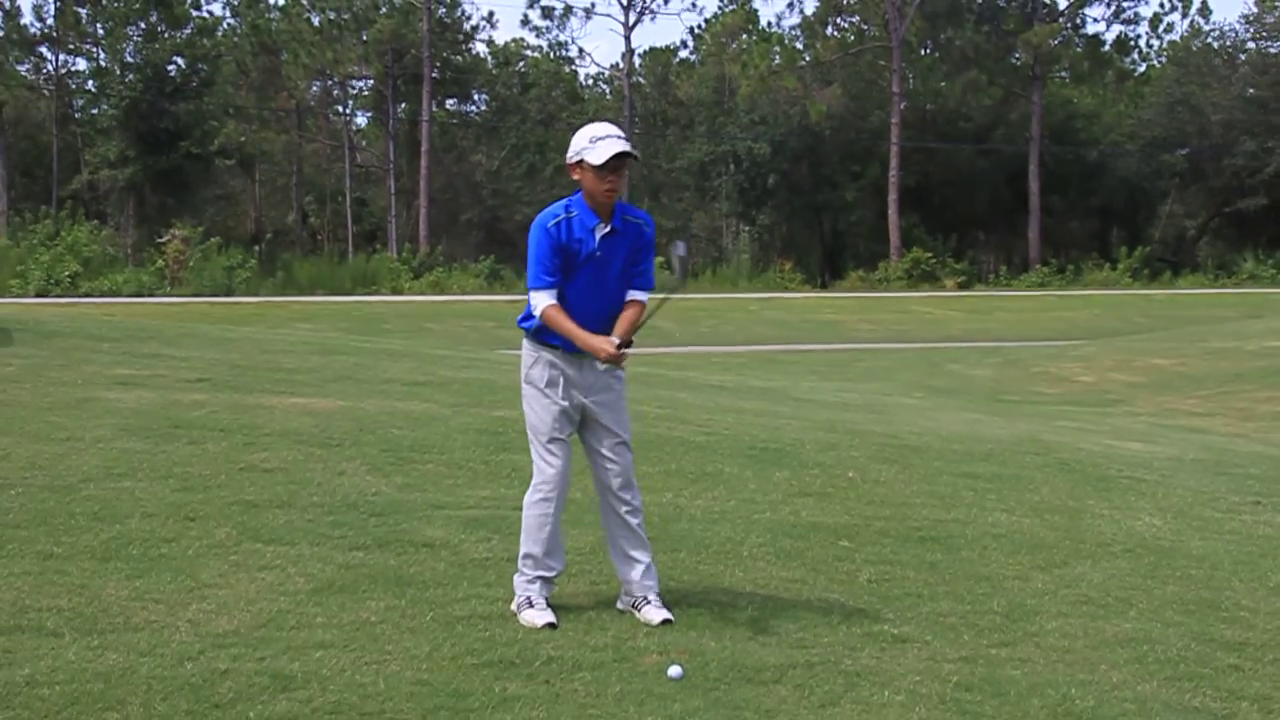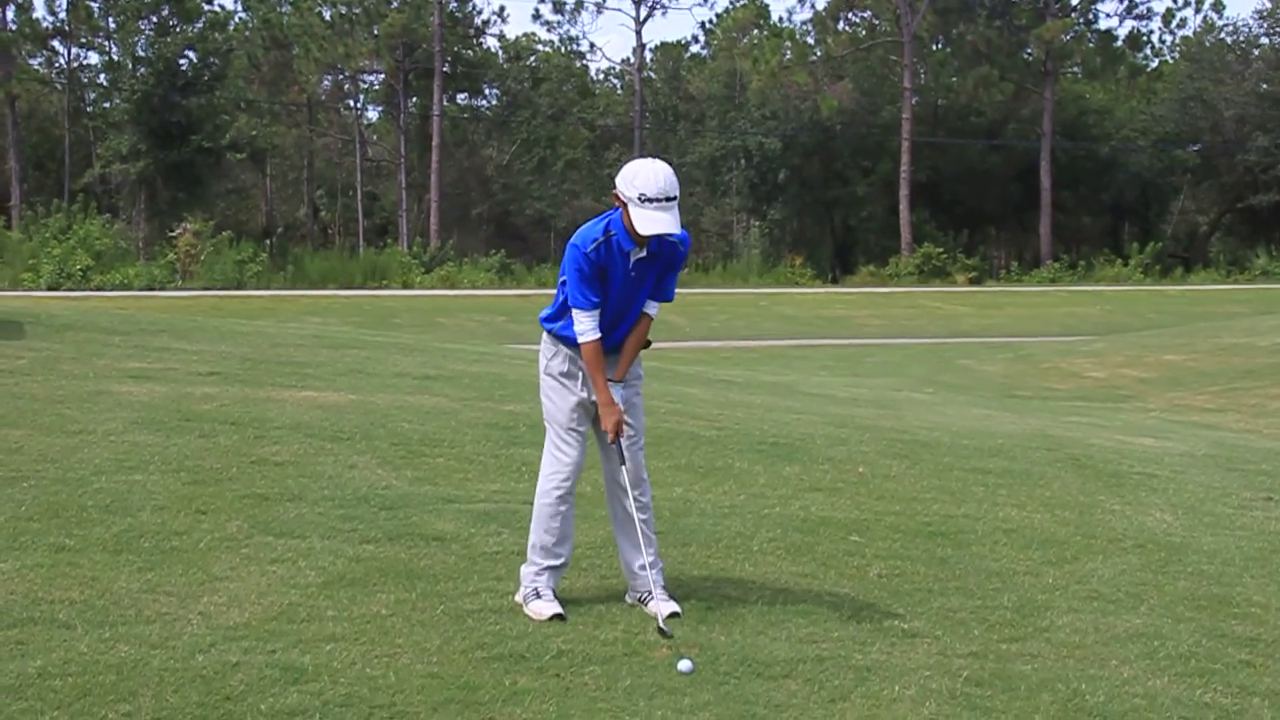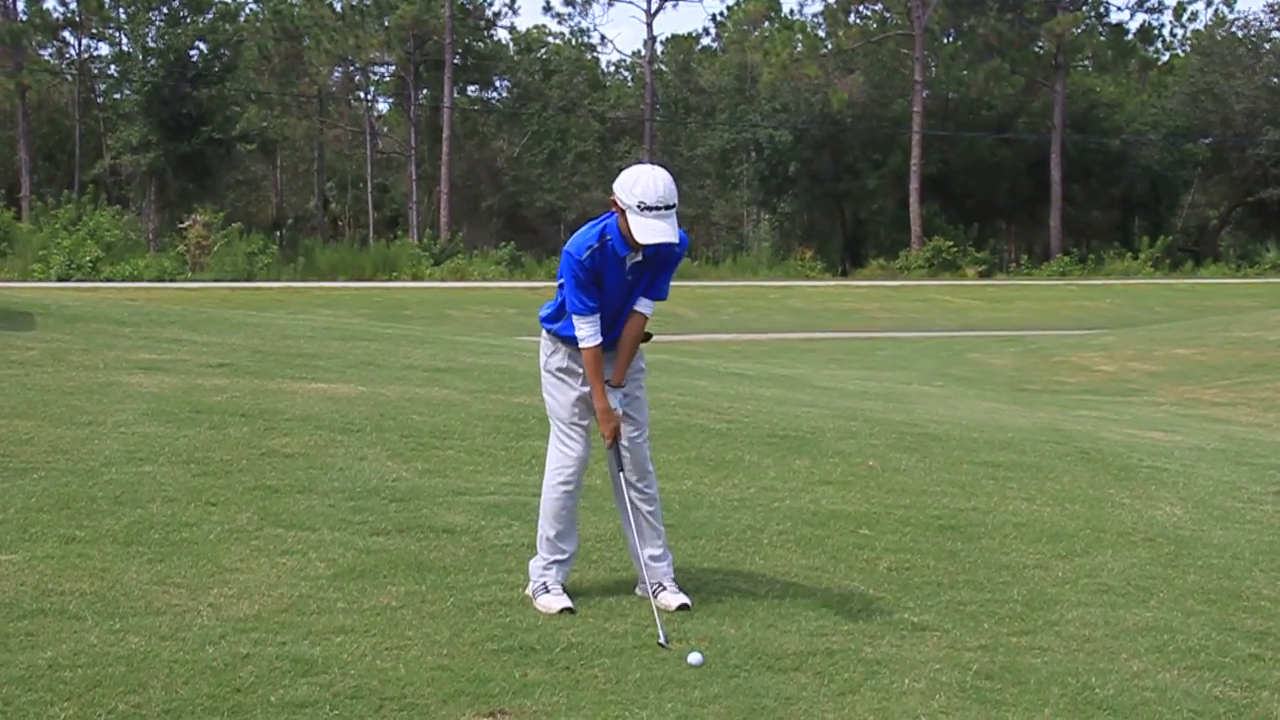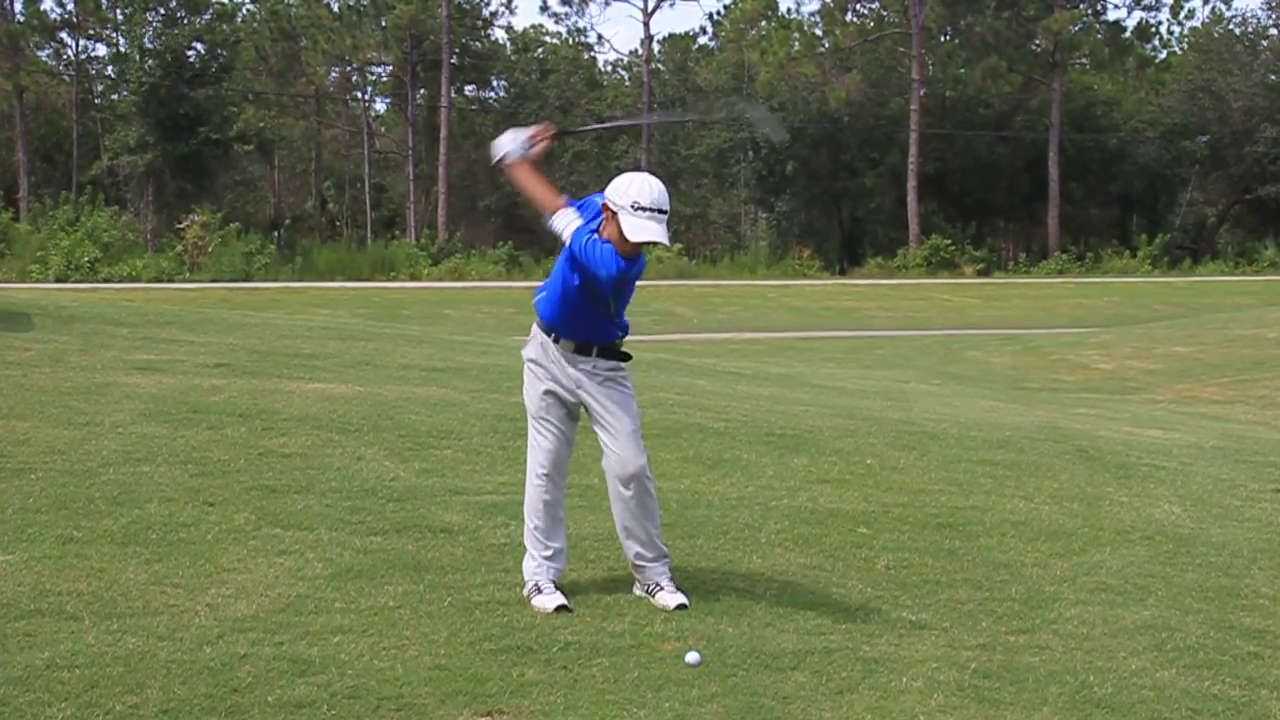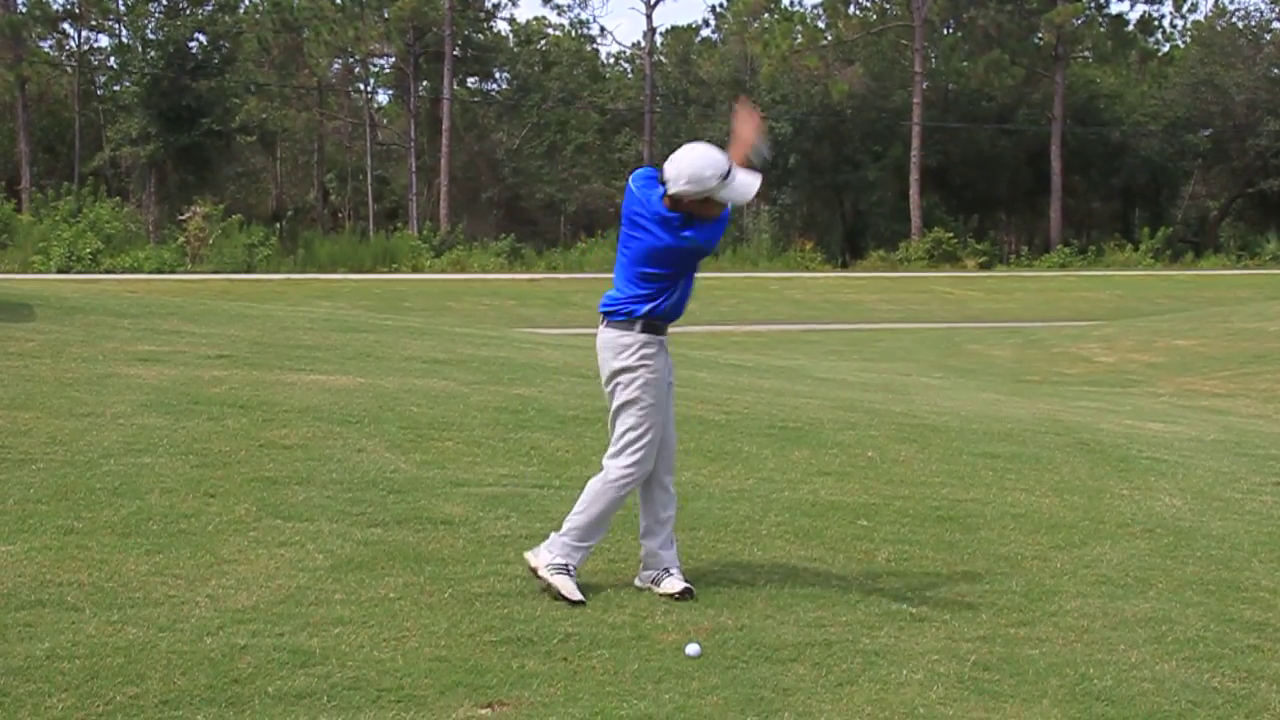
dt=0.7s
person 1, frame 1
left shoulder: (640, 228)
right shoulder: (550, 226)
left elbow: (637, 297)
right elbow: (543, 303)
left wrist: (614, 341)
right wrist: (588, 342)
left hip: (603, 364)
right hip: (551, 361)
left knee: (619, 475)
right knee: (550, 475)
left ankle: (638, 588)
right ankle: (531, 589)
person 1, frame 2
left shoulder: (674, 245)
right shoulder: (587, 245)
left elbow: (647, 312)
right elbow: (585, 329)
left wrist: (619, 383)
right wrist: (604, 401)
left hip: (621, 359)
right hip: (568, 357)
left knee: (631, 470)
right knee: (563, 466)
left ankle: (644, 581)
right ankle: (537, 581)
person 1, frame 3
left shoulder: (671, 244)
right shoulder: (582, 251)
left elbow: (640, 314)
right elbow: (586, 332)
left wrist: (616, 386)
right wrist: (601, 405)
left hip: (624, 356)
right hip: (568, 355)
left knee: (636, 463)
right knee: (569, 461)
left ankle: (657, 574)
right ankle: (546, 575)
person 1, frame 4
left shoulder: (614, 267)
right shoulder: (598, 207)
left elbow: (558, 211)
right elbow: (562, 209)
left wrist: (518, 158)
right wrist: (523, 159)
left hip: (598, 366)
right hip: (547, 351)
left knee: (628, 467)
right knee: (546, 466)
left ankle: (652, 574)
right ankle: (541, 574)
person 1, frame 5
left shoulder: (641, 187)
right shoulder: (694, 236)
right elbow: (726, 210)
left wrist: (741, 141)
right wrist: (745, 141)
left hip: (640, 338)
right hip: (637, 344)
left knee: (660, 458)
right knee: (631, 459)
left ankle: (658, 564)
right ankle: (558, 553)
